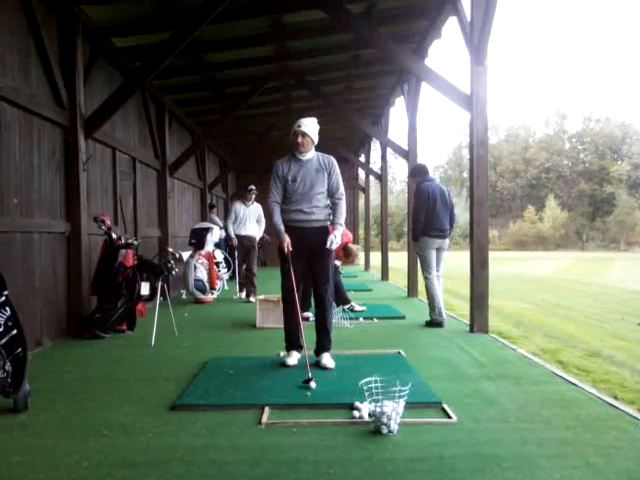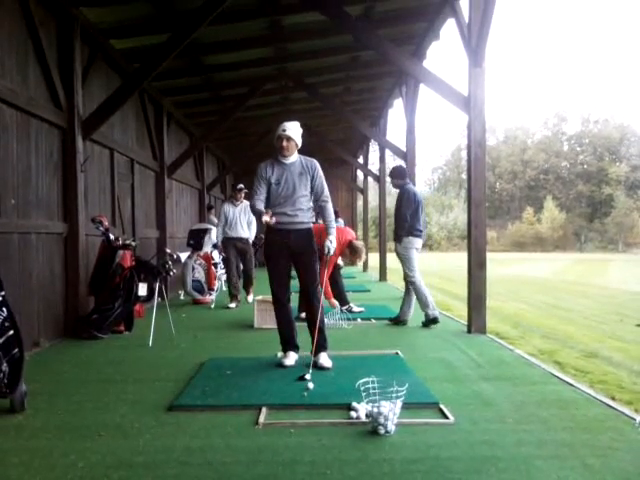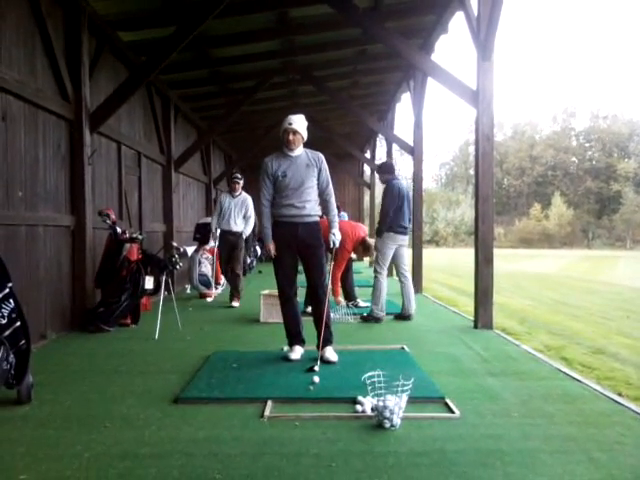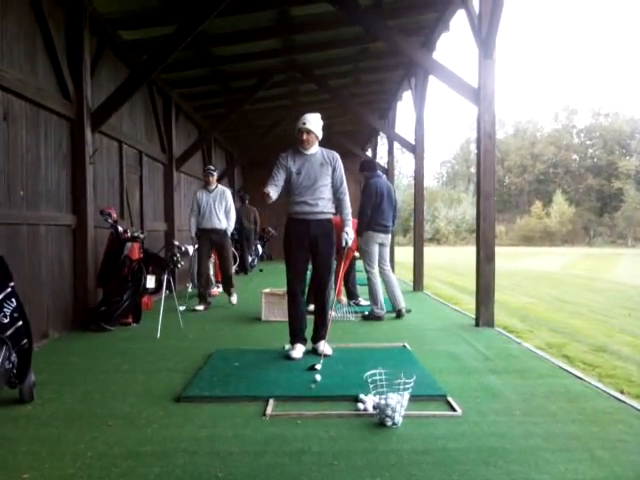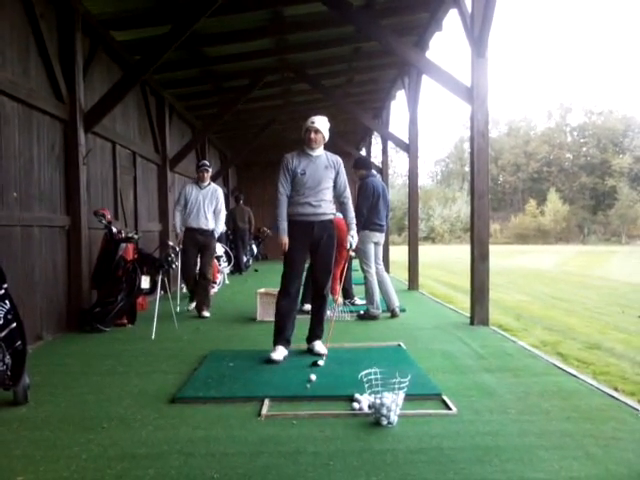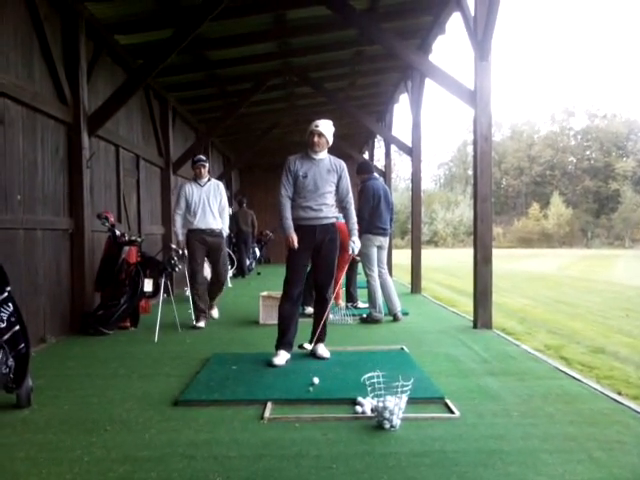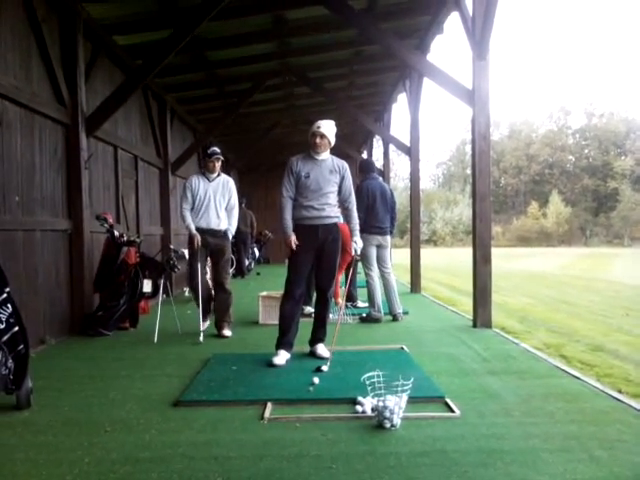
dt=0.7s
person 1, frame 1
left shoulder: (328, 163)
right shoulder: (282, 166)
left elbow: (338, 198)
right elbow: (274, 201)
left wrist: (338, 228)
right wrist: (281, 233)
left hip: (320, 233)
right hip: (292, 234)
left knee: (323, 294)
right knee: (290, 293)
left ankle: (323, 349)
right ankle: (293, 348)
person 1, frame 2
left shoulder: (311, 166)
right shoulder: (265, 168)
left elbow: (323, 200)
right elbow: (257, 200)
left wrist: (331, 232)
right wrist: (262, 213)
left hip: (303, 235)
right hip: (275, 237)
left knee: (312, 293)
right knee: (280, 295)
left ankle: (320, 349)
right ankle: (290, 349)
person 1, frame 3
left shoulder: (316, 159)
right shoulder: (271, 163)
left elbow: (327, 195)
right elbow: (265, 201)
left wrist: (334, 226)
right wrist: (267, 237)
left hip: (310, 228)
right hip: (283, 230)
left knee: (318, 287)
right knee: (286, 289)
left ankle: (325, 345)
right ankle: (296, 342)
person 1, frame 4
left shoulder: (332, 158)
right shoulder: (286, 159)
left elbow: (341, 193)
right elbow: (276, 184)
left wrist: (348, 224)
right wrist: (269, 192)
left hip: (323, 226)
right hip: (296, 226)
left knee: (323, 284)
right knee: (295, 285)
left ankle: (320, 338)
right ankle: (297, 340)
person 1, frame 5
left shoulder: (335, 162)
right shoulder: (290, 160)
left elbow: (344, 196)
right elbow: (282, 196)
left wrist: (352, 227)
right wrist: (282, 231)
left hip: (325, 227)
right hip: (298, 227)
left knee: (321, 285)
right knee: (290, 285)
left ankle: (315, 338)
right ankle: (281, 342)
person 1, frame 6
left shoulder: (338, 166)
right shoulder: (293, 163)
left elbow: (346, 201)
right elbow: (285, 197)
left wrist: (353, 233)
right wrist: (289, 230)
left hip: (328, 231)
right hip: (301, 230)
left knee: (324, 289)
right knee: (293, 289)
left ankle: (318, 341)
right ankle: (284, 346)
person 1, frame 7
left shoulder: (341, 166)
right shoulder: (296, 163)
left elbow: (348, 202)
right elbow: (287, 196)
left wrist: (355, 233)
right wrist: (288, 229)
left hip: (330, 231)
right hip: (303, 230)
left knee: (325, 289)
right knee: (294, 289)
left ankle: (318, 342)
right ankle: (284, 346)
person 2, frame 1
left shoulder: (422, 189)
right shoulder: (443, 189)
left elbow: (418, 216)
right elbow: (452, 215)
left wrist: (415, 237)
right wrist: (447, 233)
left hip: (427, 238)
right hip: (443, 238)
left knee: (430, 277)
right knee: (437, 276)
left ankle: (437, 317)
right ankle: (437, 314)
person 2, frame 2
left shoulder: (406, 191)
right shoulder: (412, 191)
left elbow: (404, 218)
left wrist: (398, 238)
left hip: (407, 239)
right hip: (415, 238)
left knee: (413, 277)
right knee: (410, 278)
left ankle: (431, 313)
right ankle: (403, 315)
person 2, frame 3
left shoulder: (391, 187)
right shoulder: (403, 187)
left elbow: (387, 213)
right elbow: (409, 212)
left wrist: (379, 232)
right wrist: (405, 229)
left hip: (390, 234)
right hip: (403, 235)
left knee: (380, 273)
right knee: (403, 272)
left ankle: (377, 313)
right ankle: (408, 310)
person 2, frame 4
left shoulder: (370, 184)
right shoulder: (388, 185)
left elbow: (365, 211)
right elbow: (394, 210)
left wrist: (359, 232)
left hip: (371, 232)
right hip: (386, 233)
left knee: (372, 271)
right knee: (386, 269)
left ankle: (378, 311)
right ankle: (400, 306)
person 2, frame 5
left shoulder: (366, 184)
right shoulder: (381, 184)
left elbow: (361, 211)
right elbow: (386, 209)
left wrist: (355, 232)
left hip: (367, 232)
right hip: (380, 232)
left knee: (369, 271)
right knee: (379, 269)
left ankle: (373, 310)
right ankle: (394, 306)
person 2, frame 6
left shoulder: (367, 186)
right shoulder: (384, 187)
left elbow: (363, 214)
right elbow: (391, 212)
left wrist: (358, 236)
left hip: (370, 235)
right hip: (384, 235)
left knee: (372, 274)
right knee: (383, 272)
left ankle: (376, 314)
right ankle: (396, 310)
person 2, frame 7
left shoulder: (363, 187)
right shoulder: (386, 187)
left elbow: (359, 214)
right elbow: (393, 212)
left hip: (369, 235)
right hip: (385, 235)
left knee: (371, 273)
right knee: (387, 271)
left ankle: (376, 313)
right ankle: (396, 311)
person 3, frame 1
left shoulder: (257, 207)
right shoulder: (236, 205)
left elbow: (262, 223)
right elbow: (230, 222)
left wrist: (257, 236)
right wrist: (232, 236)
left hip: (251, 239)
right hip: (238, 238)
left knee: (251, 267)
right knee: (239, 265)
left ankle: (251, 293)
right ankle: (242, 287)
person 3, frame 2
left shoulder: (248, 206)
right shoulder: (225, 206)
left elbow: (252, 224)
right elbow: (221, 225)
left wrist: (250, 239)
right wrist: (219, 242)
left hip: (245, 241)
right hip: (230, 241)
left knee: (249, 268)
right knee: (232, 270)
left ankle: (248, 289)
right ankle: (234, 298)
person 3, frame 3
left shoulder: (246, 199)
right shoulder: (223, 197)
left elbow: (250, 219)
right elbow: (216, 215)
left wrist: (244, 235)
right wrist: (213, 231)
left hip: (238, 236)
right hip: (224, 234)
left knee: (236, 267)
right knee: (224, 265)
left ankle: (235, 297)
right ankle: (236, 290)
person 3, frame 4
left shoulder: (225, 192)
right shoulder: (199, 194)
left elbow: (231, 213)
right elbow: (194, 215)
left wrist: (228, 231)
right wrist: (193, 233)
left hip: (221, 232)
right hip: (204, 233)
left knee: (226, 265)
right knee: (203, 267)
left ankle: (231, 290)
right ankle: (204, 300)
person 3, frame 5
left shoulder: (217, 191)
right shoulder: (188, 188)
left elbow: (220, 214)
right elbow: (178, 209)
left wrist: (216, 233)
right wrist: (178, 230)
left hip: (208, 234)
right hip: (190, 233)
left knee: (206, 271)
right knee: (188, 269)
left ankle: (203, 306)
right ankle: (194, 295)
person 3, frame 6
left shoulder: (218, 186)
right shoulder: (186, 188)
left elbow: (224, 211)
right elbow: (179, 213)
left wrist: (223, 232)
right wrist: (180, 236)
left hip: (216, 234)
right hip: (195, 235)
left knee: (221, 273)
right knee: (197, 276)
left ankle: (210, 301)
right ankle: (201, 315)
person 3, frame 7
left shoulder: (228, 182)
right shoulder: (193, 181)
left elbow: (233, 210)
right elbow: (185, 208)
left wrist: (229, 234)
right wrist: (192, 231)
left hip: (221, 235)
right hip: (199, 235)
left knee: (222, 281)
right knee: (195, 278)
left ankle: (223, 323)
right ankle: (206, 311)
